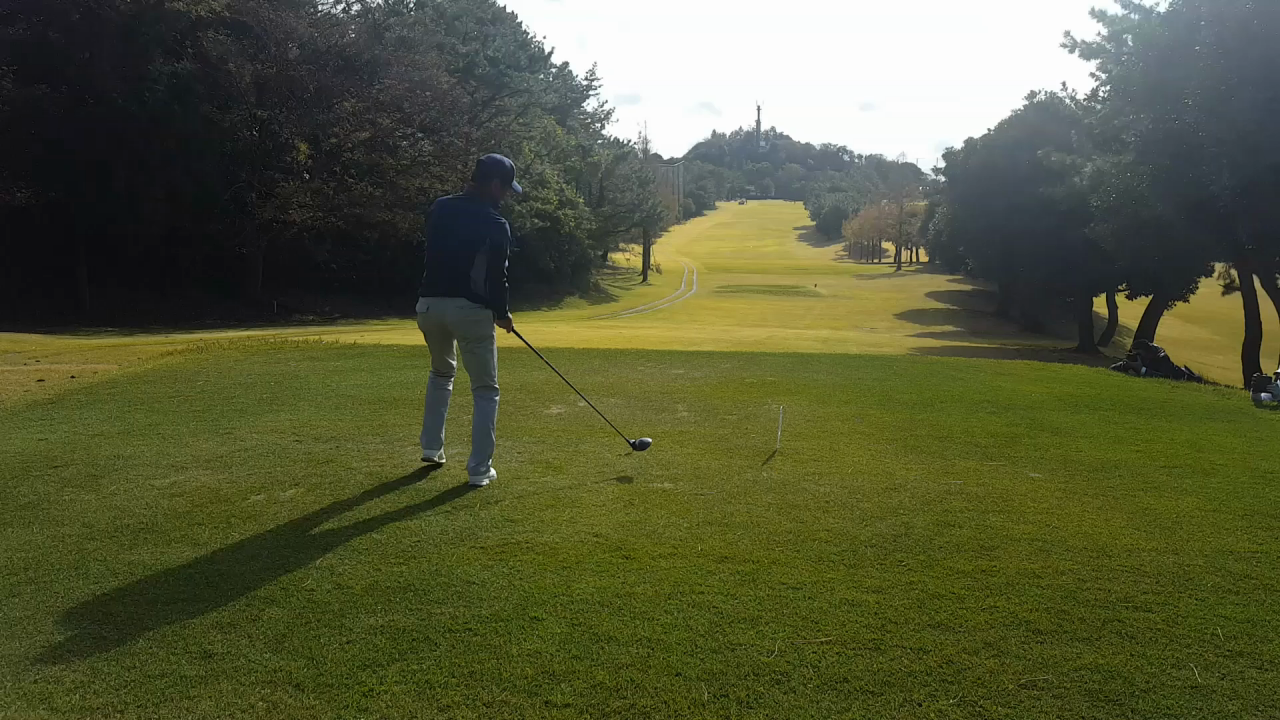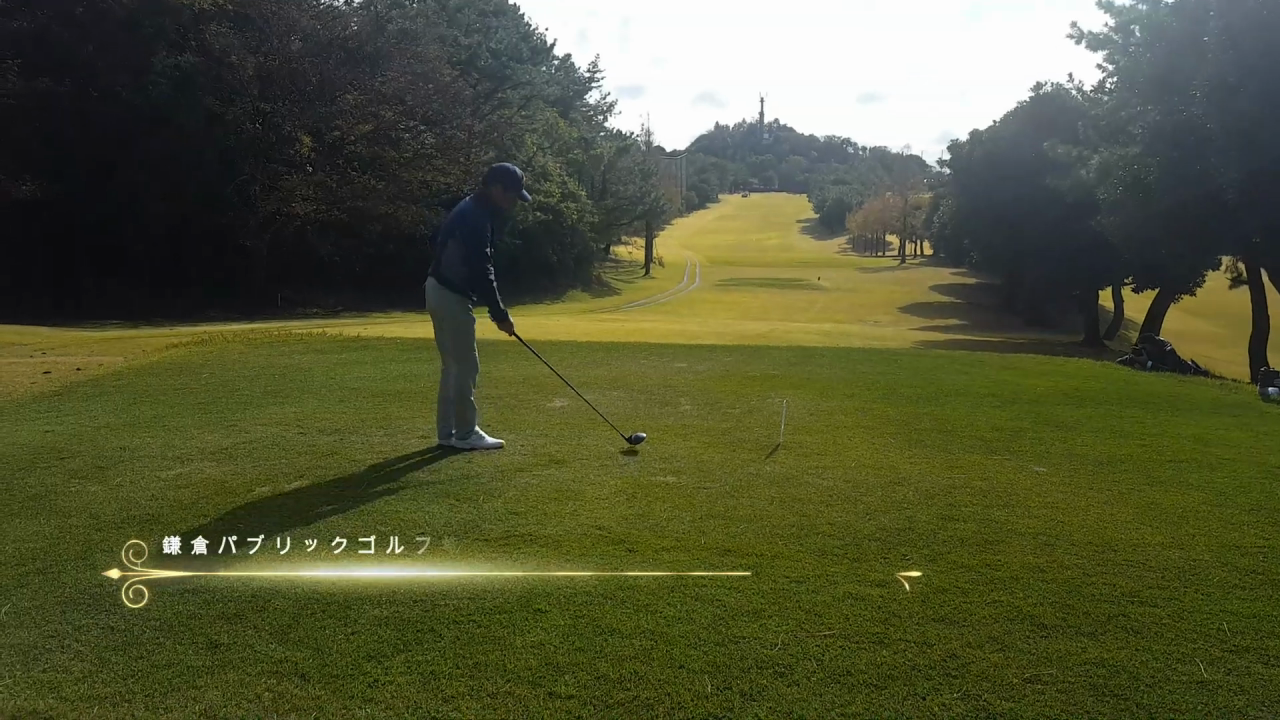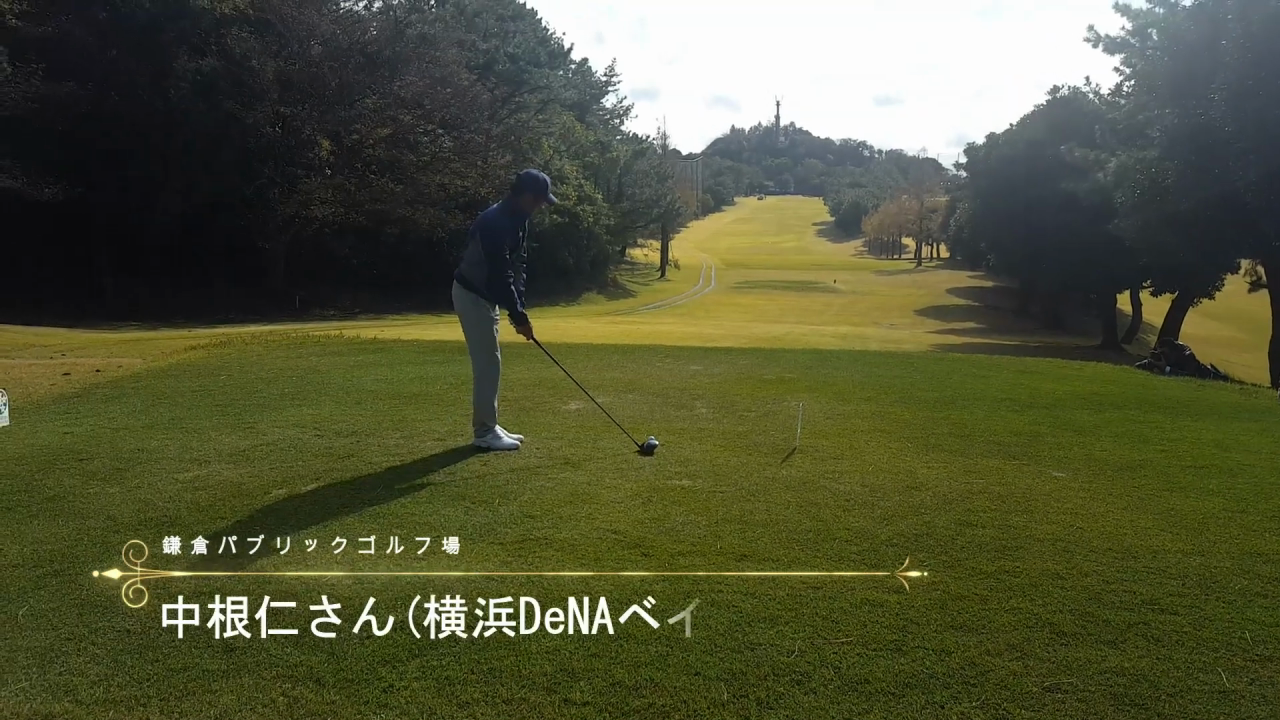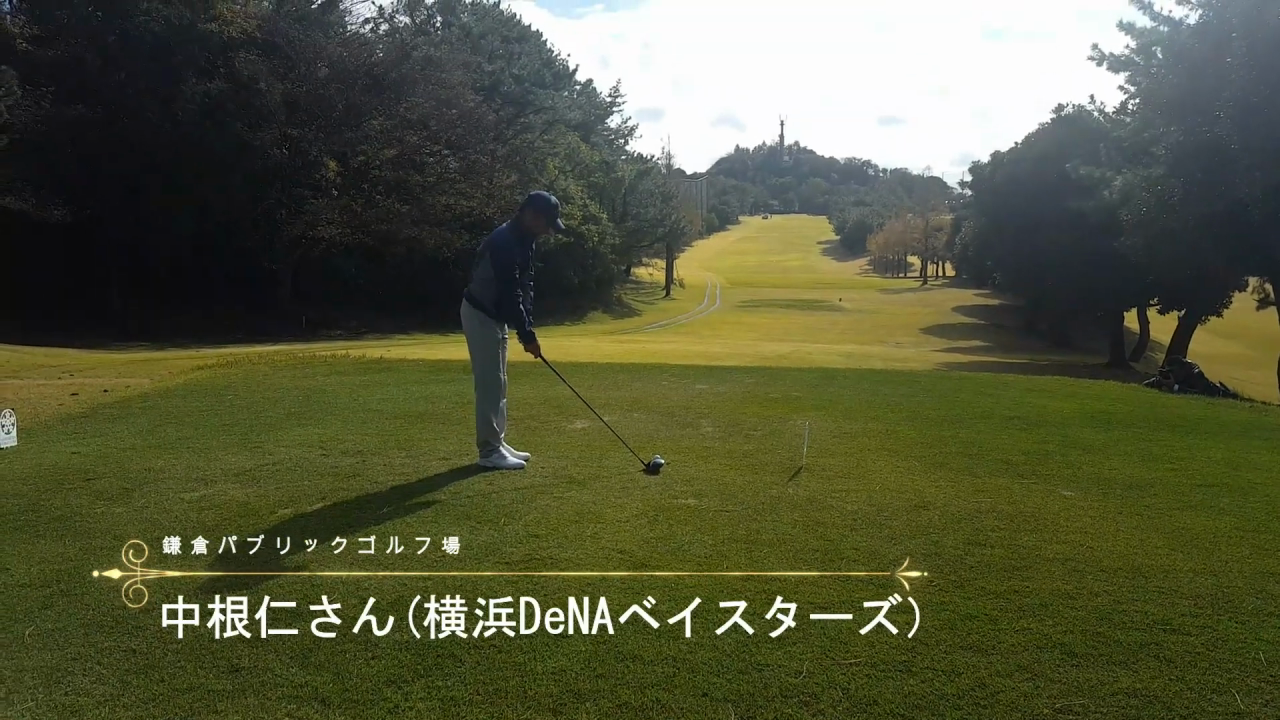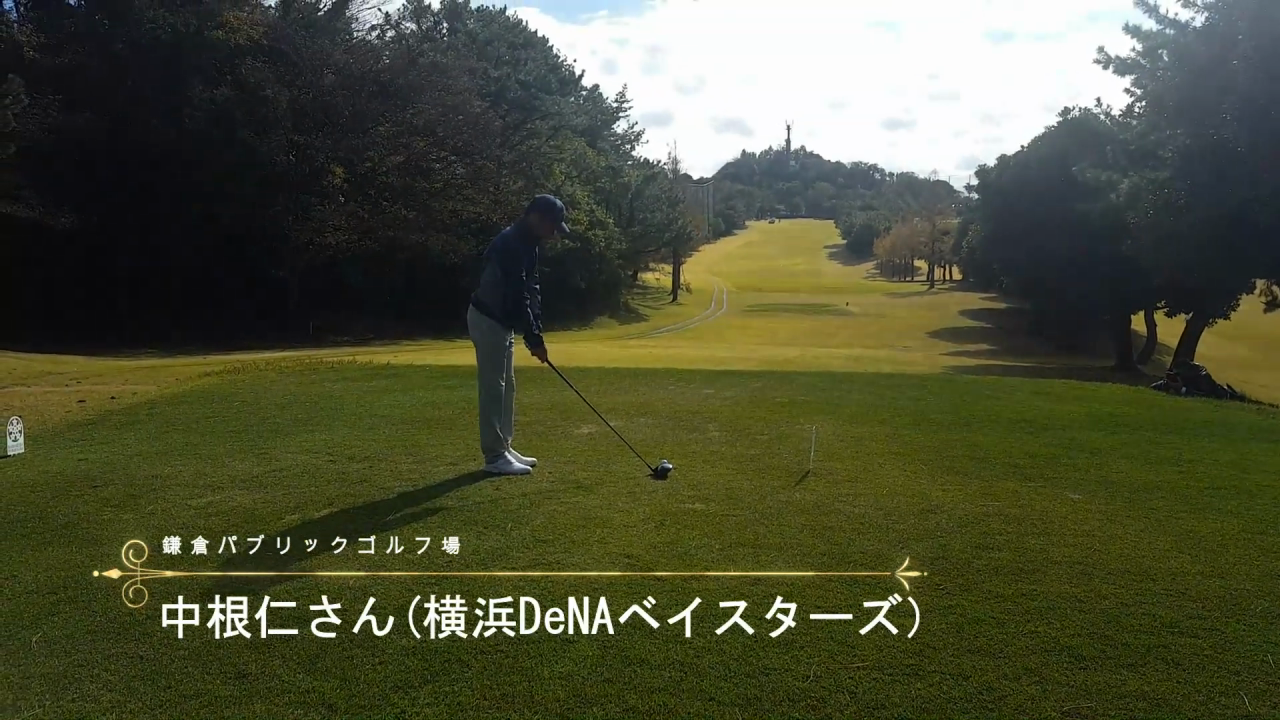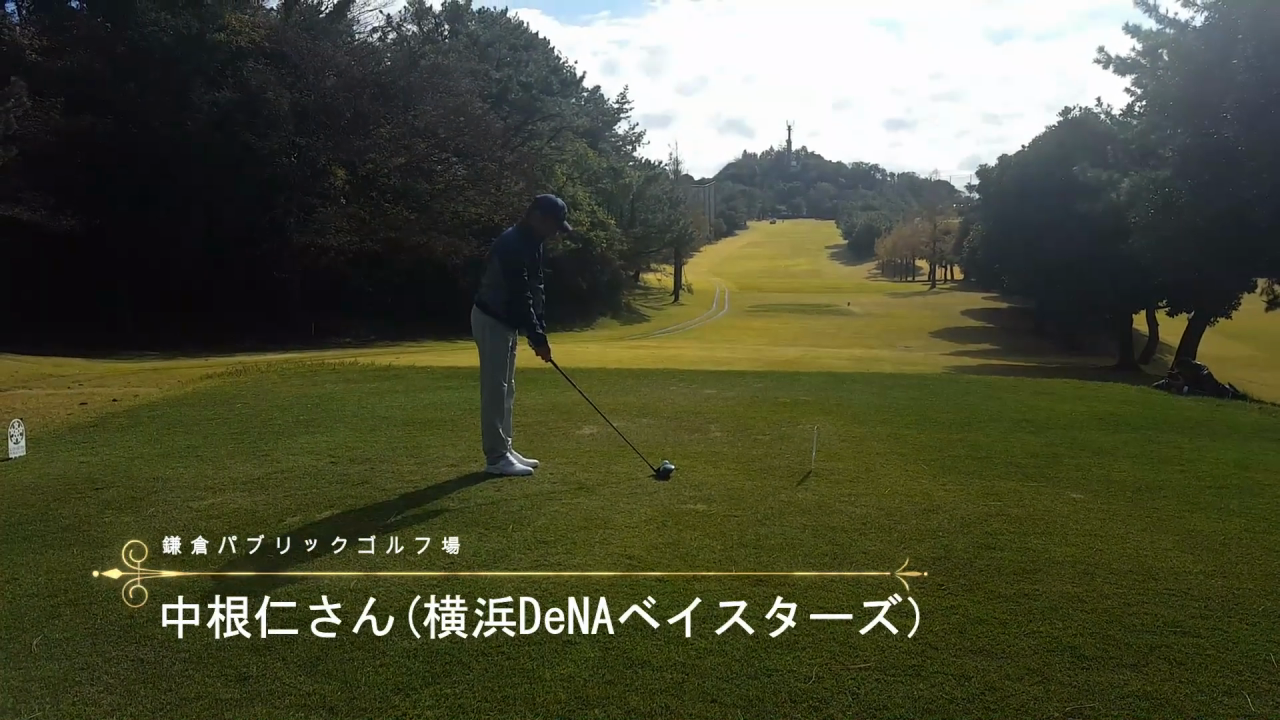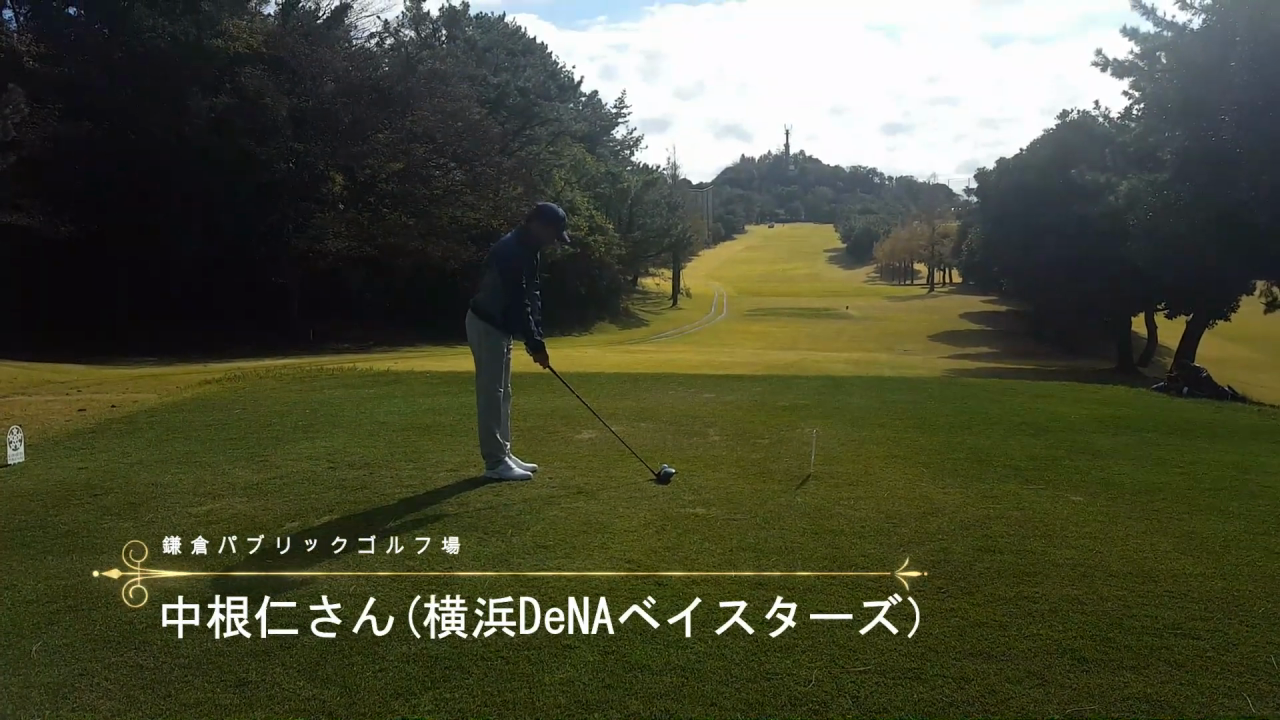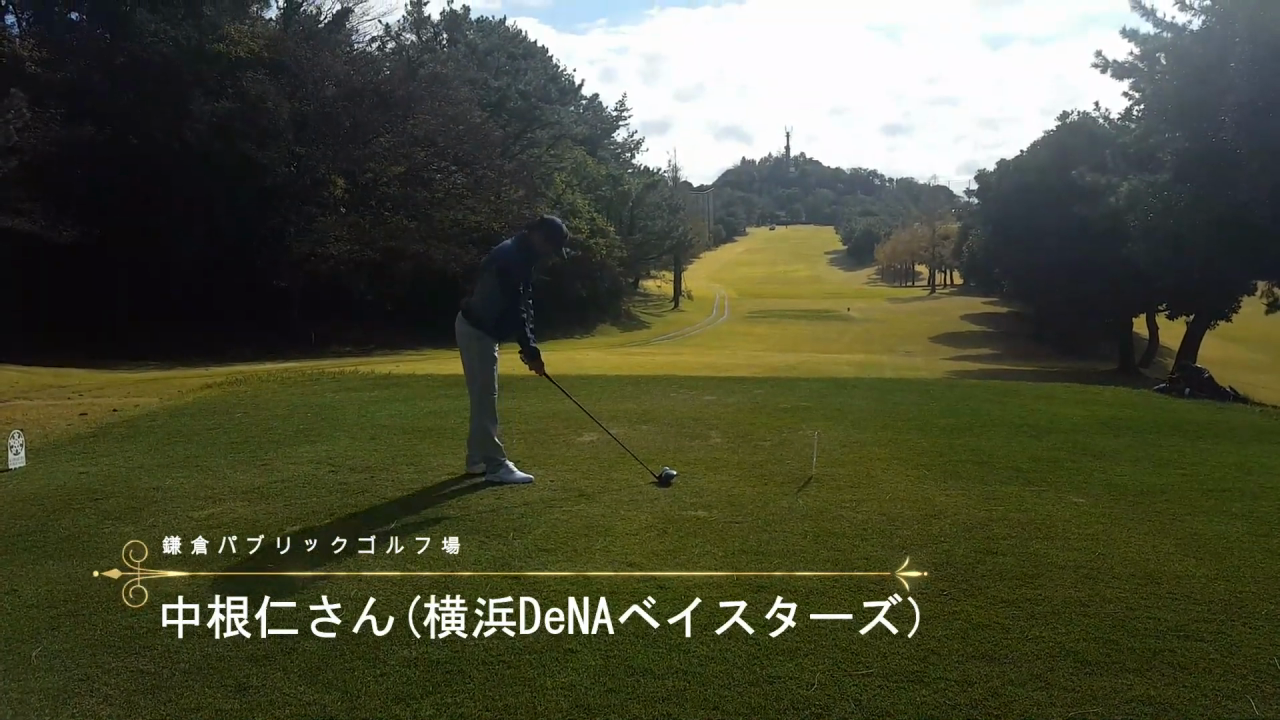
dt=0.7s
person 1, frame 1
left shoulder: (440, 207)
right shoulder: (495, 223)
left elbow: (433, 255)
right elbow: (497, 275)
right wrist: (502, 313)
left hip: (431, 303)
right hip: (470, 309)
left knee: (441, 374)
right knee: (485, 390)
left ankle: (431, 446)
right ankle: (479, 467)
person 1, frame 2
left shoulder: (474, 210)
right shoulder: (475, 219)
left elbow: (477, 267)
right elbow: (481, 272)
left wrist: (496, 310)
right wrist: (500, 314)
left hip: (442, 290)
right hip: (451, 295)
left knee: (454, 364)
right knee: (466, 366)
left ankle: (448, 431)
right ankle: (465, 433)
person 1, frame 3
left shoulder: (517, 221)
right shoulder: (494, 222)
left elbow: (517, 267)
right elbow: (500, 274)
left wrist: (520, 308)
right wrist: (518, 315)
left hip: (486, 296)
right hip: (472, 294)
left knee: (491, 362)
right knee: (486, 362)
left ankle: (490, 426)
right ankle: (484, 431)
person 1, frame 4
left shoulder: (524, 240)
right shoulder: (504, 242)
left elbow: (524, 287)
right elbow: (509, 293)
left wrist: (527, 327)
right wrist: (526, 334)
left hip: (495, 315)
right hip: (480, 314)
left knee: (498, 381)
right knee: (490, 381)
left ankle: (497, 443)
right ankle: (489, 450)
person 1, frame 5
left shoulder: (527, 243)
right shoulder: (510, 244)
left elbow: (531, 289)
right elbow: (517, 296)
left wrist: (536, 332)
right wrist: (533, 338)
left hip: (502, 321)
right hip: (488, 319)
left knee: (505, 387)
right knee: (493, 387)
left ankle: (504, 448)
right ankle: (494, 456)
person 1, frame 6
left shoulder: (532, 243)
right shoulder: (512, 244)
left elbow: (535, 289)
right elbow: (519, 296)
left wrist: (539, 331)
right wrist: (537, 336)
left hip: (506, 321)
right hip: (491, 320)
left knee: (505, 388)
right knee: (495, 388)
left ankle: (504, 450)
right ankle: (496, 458)
person 1, frame 7
left shoulder: (528, 250)
right shoulder: (510, 251)
left elbow: (531, 296)
right elbow: (518, 302)
left wrist: (536, 337)
right wrist: (535, 342)
left hip: (500, 326)
right hip: (486, 326)
left knee: (502, 394)
right knee: (491, 394)
left ankle: (504, 455)
right ankle: (495, 462)
person 1, frame 8
left shoulder: (521, 256)
right shoulder: (509, 257)
left elbow: (523, 305)
right elbow: (513, 309)
left wrist: (528, 346)
right wrist: (530, 349)
left hip: (485, 329)
right hip: (476, 330)
left knee: (485, 396)
right knee: (485, 397)
left ankle: (478, 459)
right ankle: (495, 465)
